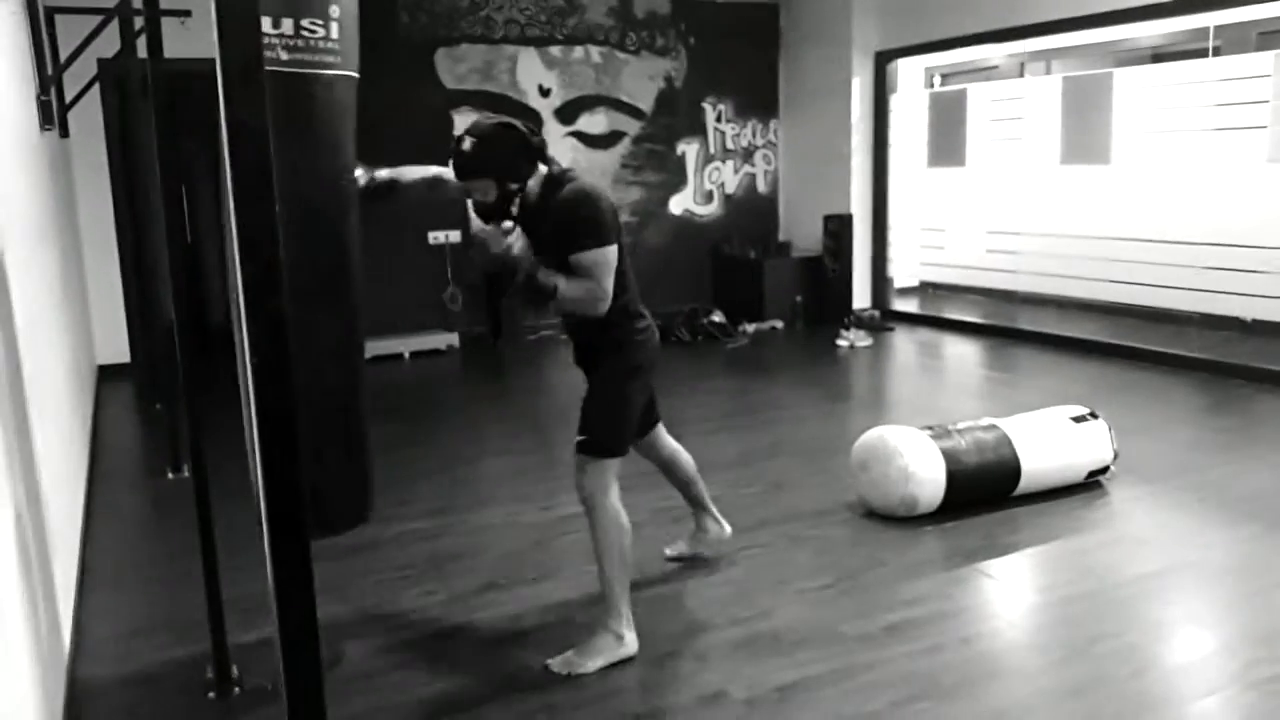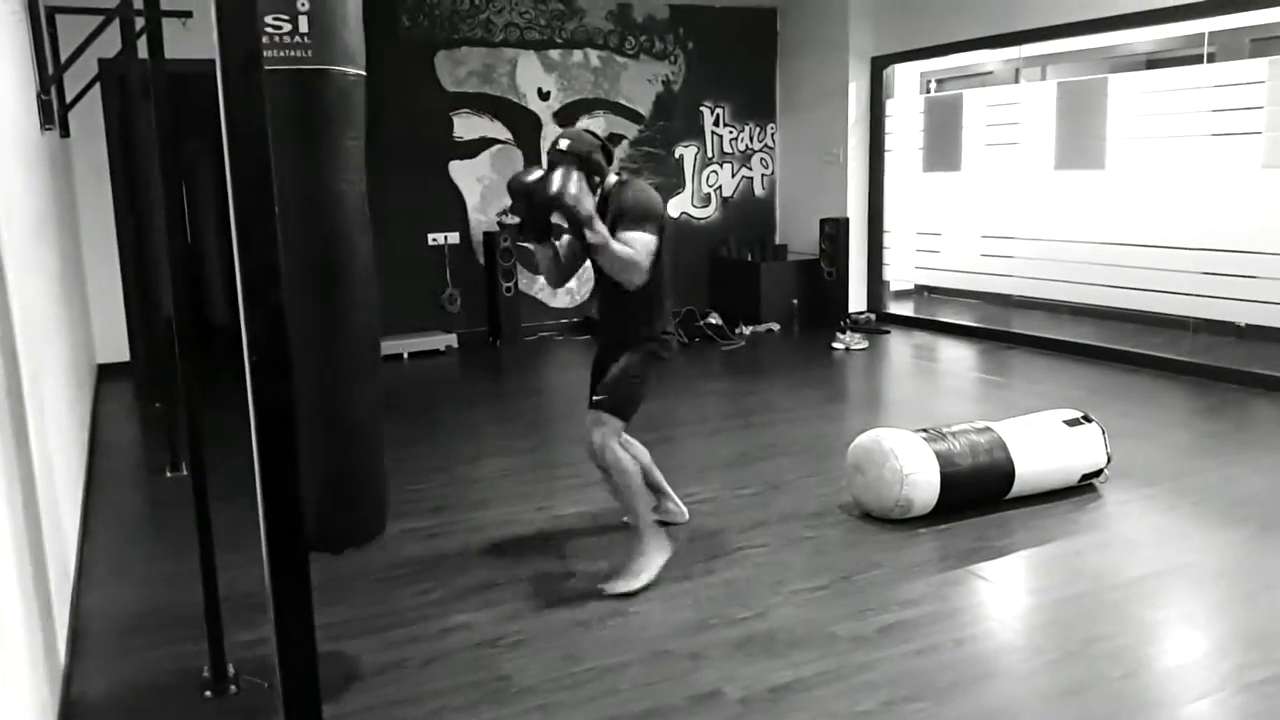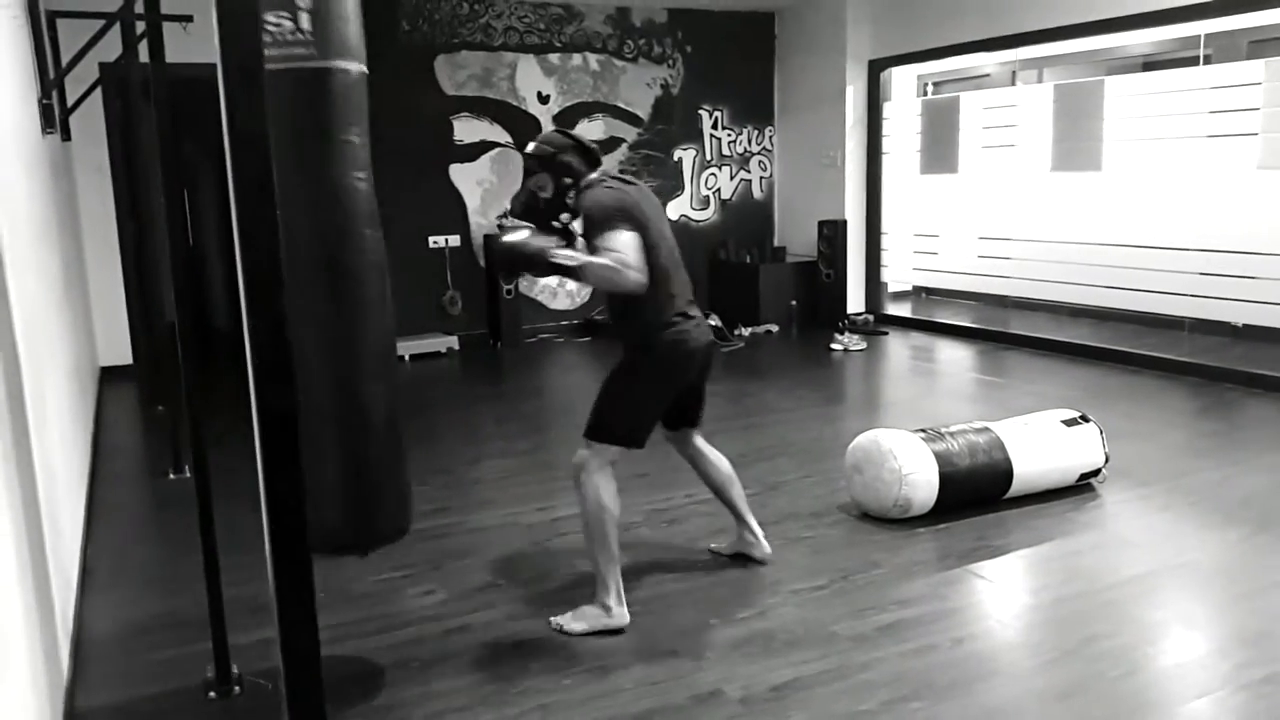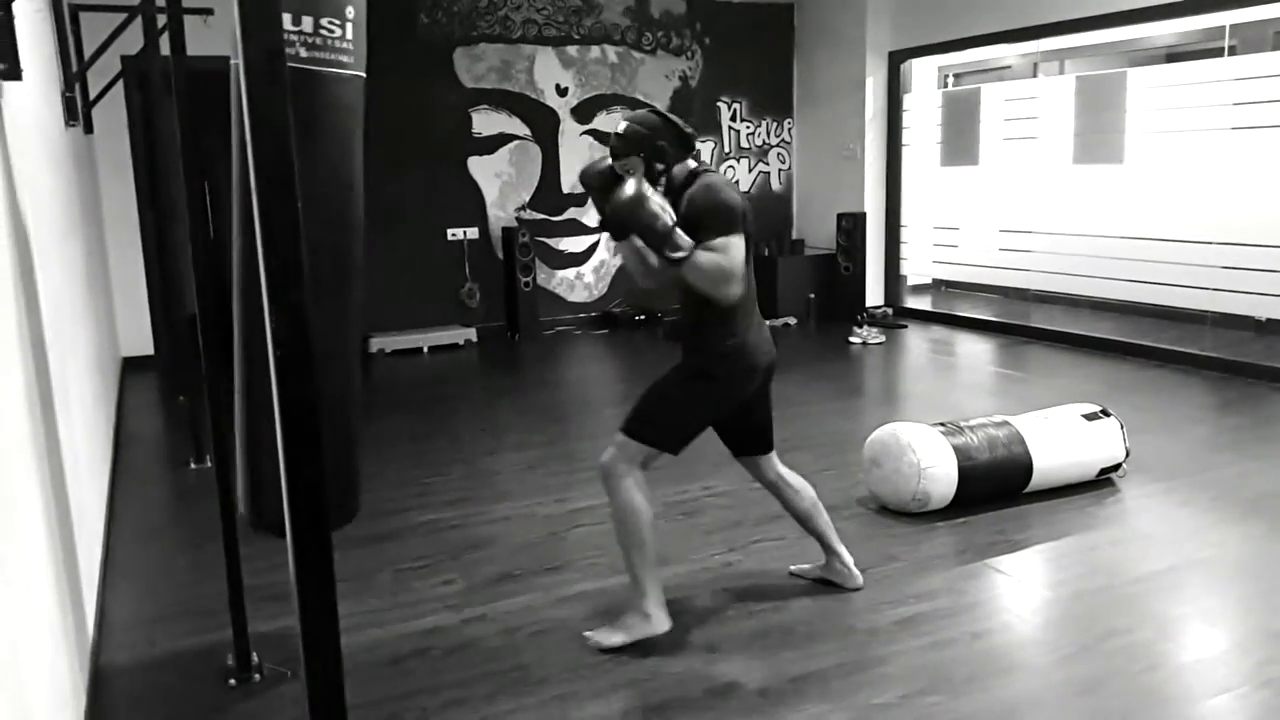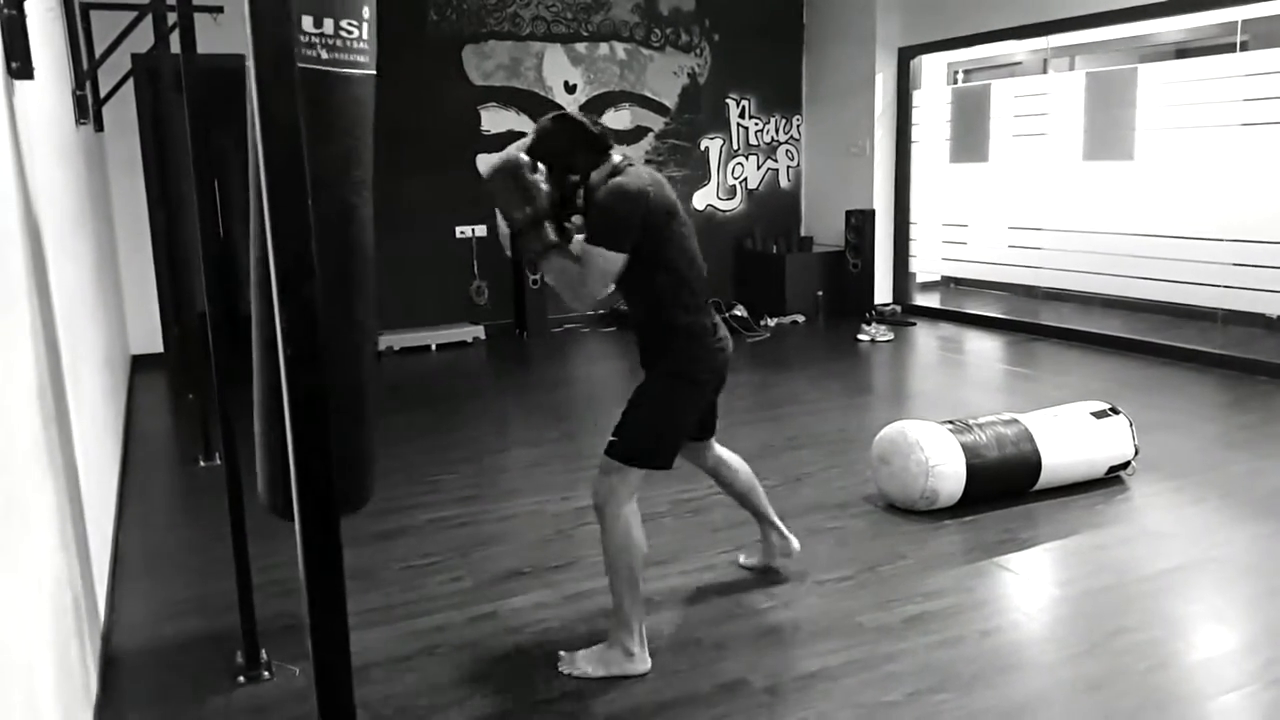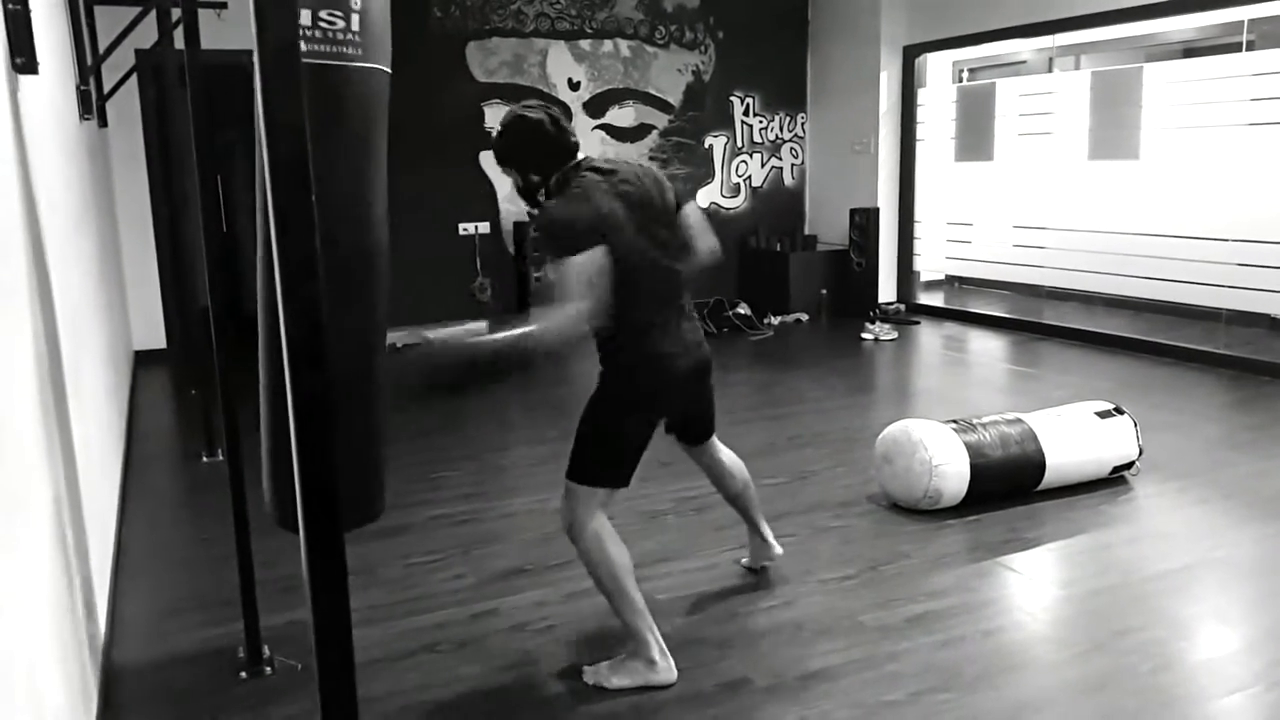
dt=0.7s
person 1, frame 1
left shoulder: (580, 202)
right shoulder: (527, 190)
left elbow: (596, 298)
right elbow: (457, 179)
left wrist: (527, 268)
right wrist: (377, 177)
left hip: (620, 347)
right hip: (612, 345)
left knee: (594, 483)
right knee: (650, 439)
left ankle: (615, 632)
right ankle: (710, 525)
person 1, frame 2
left shoulder: (637, 200)
right shoulder: (590, 211)
left elbow: (633, 274)
right elbow: (557, 276)
left wrist: (590, 223)
right wrist: (542, 231)
left hip: (644, 338)
right hip: (613, 336)
left knee: (600, 437)
right knee: (610, 434)
left ankle: (649, 542)
right ankle: (668, 502)
person 1, frame 3
left shoulder: (602, 200)
right shoulder: (627, 191)
left elbow: (628, 276)
left wrist: (562, 259)
right wrist: (555, 229)
left hip: (658, 347)
right hip: (691, 338)
left knee: (590, 464)
right knee: (686, 439)
left ankle: (608, 602)
right ankle: (750, 535)
person 1, frame 4
left shoulder: (709, 196)
right shoulder: (683, 197)
left elbow: (726, 286)
right elbow: (650, 277)
left wrist: (666, 236)
right wrist: (620, 223)
left hip: (718, 359)
right hip: (749, 355)
left knee: (619, 465)
right knee: (766, 467)
left ankle: (647, 609)
right ankle: (839, 561)
person 1, frame 5
left shoulder: (624, 196)
right shoulder: (633, 182)
left elbow: (587, 290)
right elbow: (598, 262)
left wrist: (535, 234)
right wrist: (548, 232)
left hip: (684, 357)
right hip: (702, 347)
left knee: (612, 491)
right knee: (705, 450)
left ankle: (627, 645)
right ankle: (775, 540)
person 1, frame 6
left shoulder: (565, 214)
right shoulder: (640, 177)
left elbow: (579, 314)
right elbow: (705, 252)
left hip: (638, 373)
right hip: (688, 351)
left knee: (581, 512)
right knee: (706, 447)
left ankle: (650, 656)
right ankle: (761, 540)
